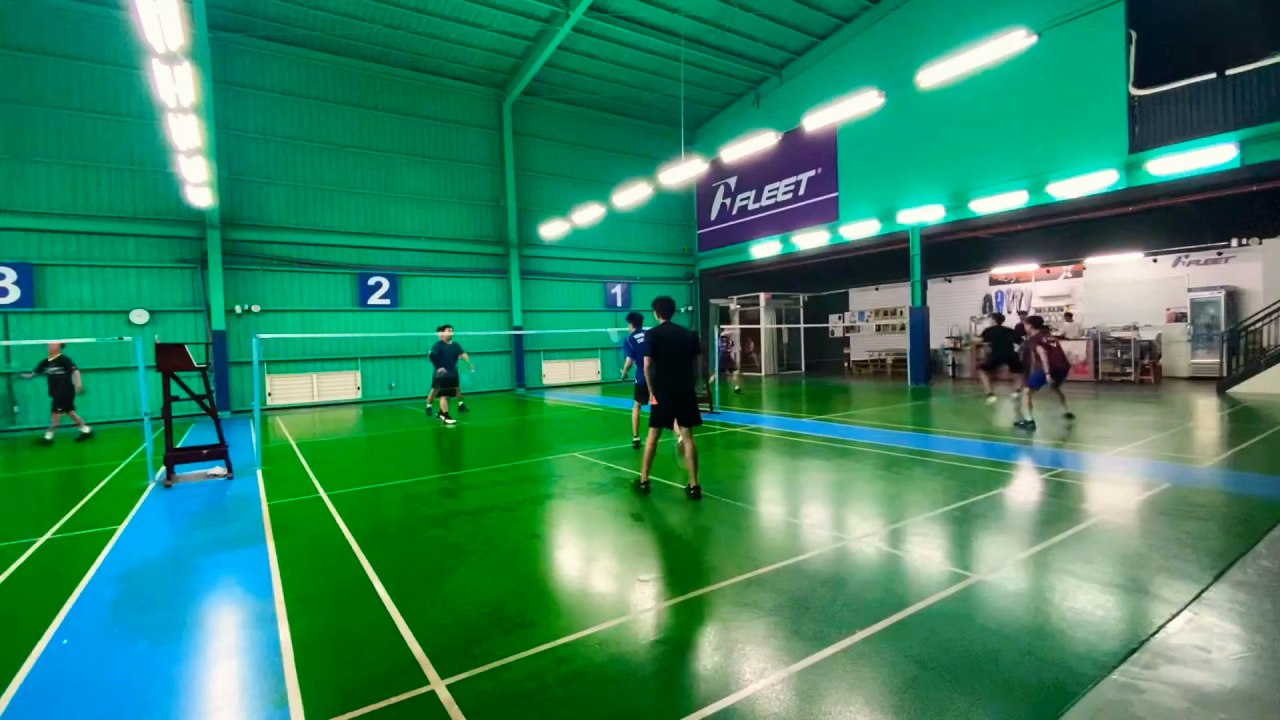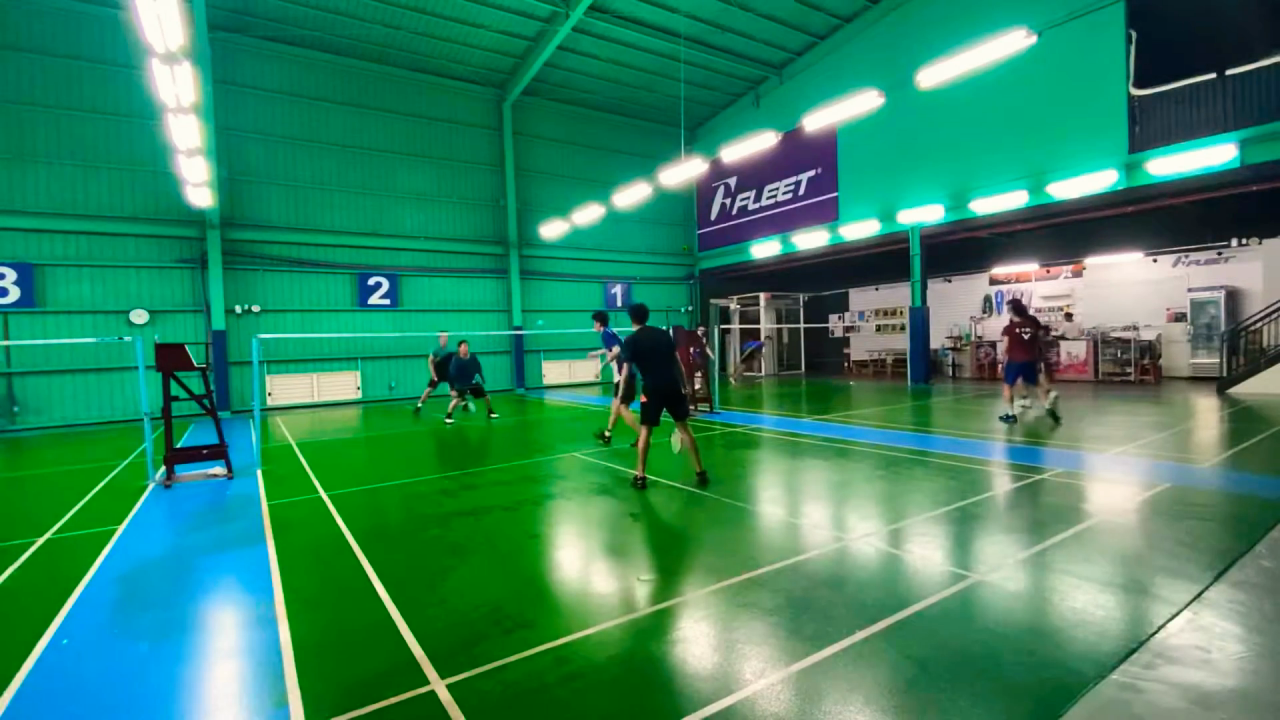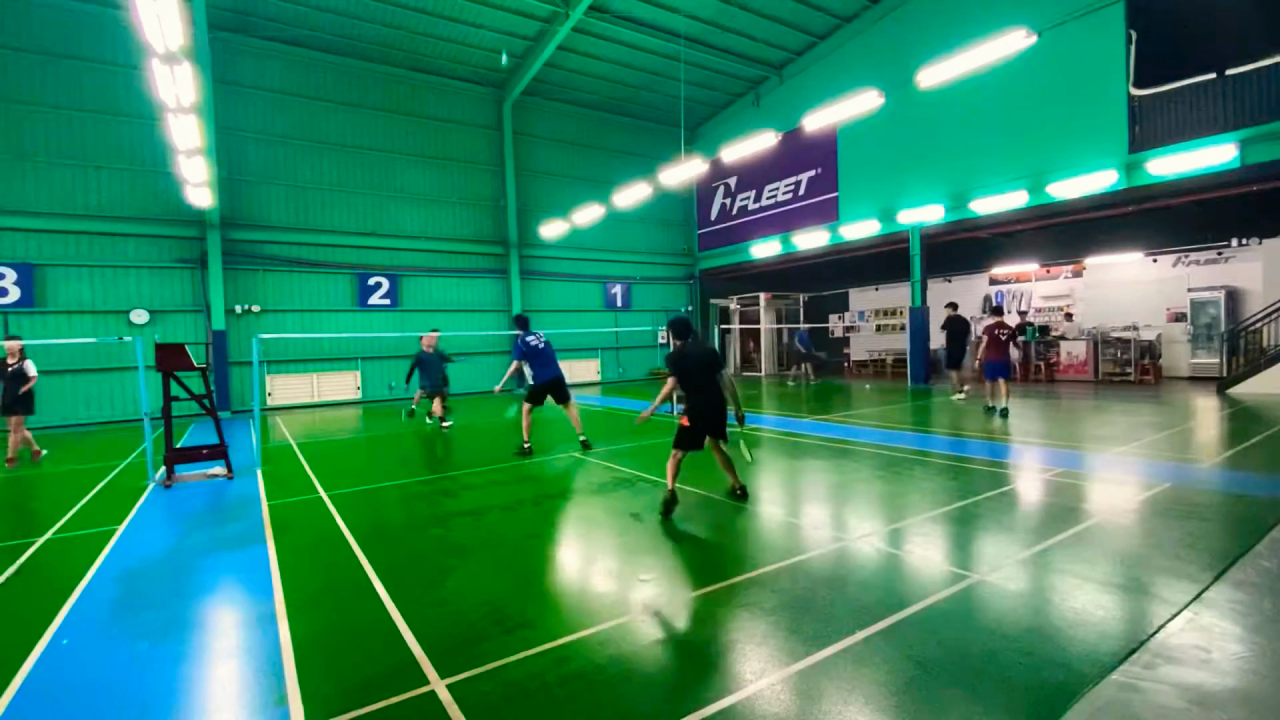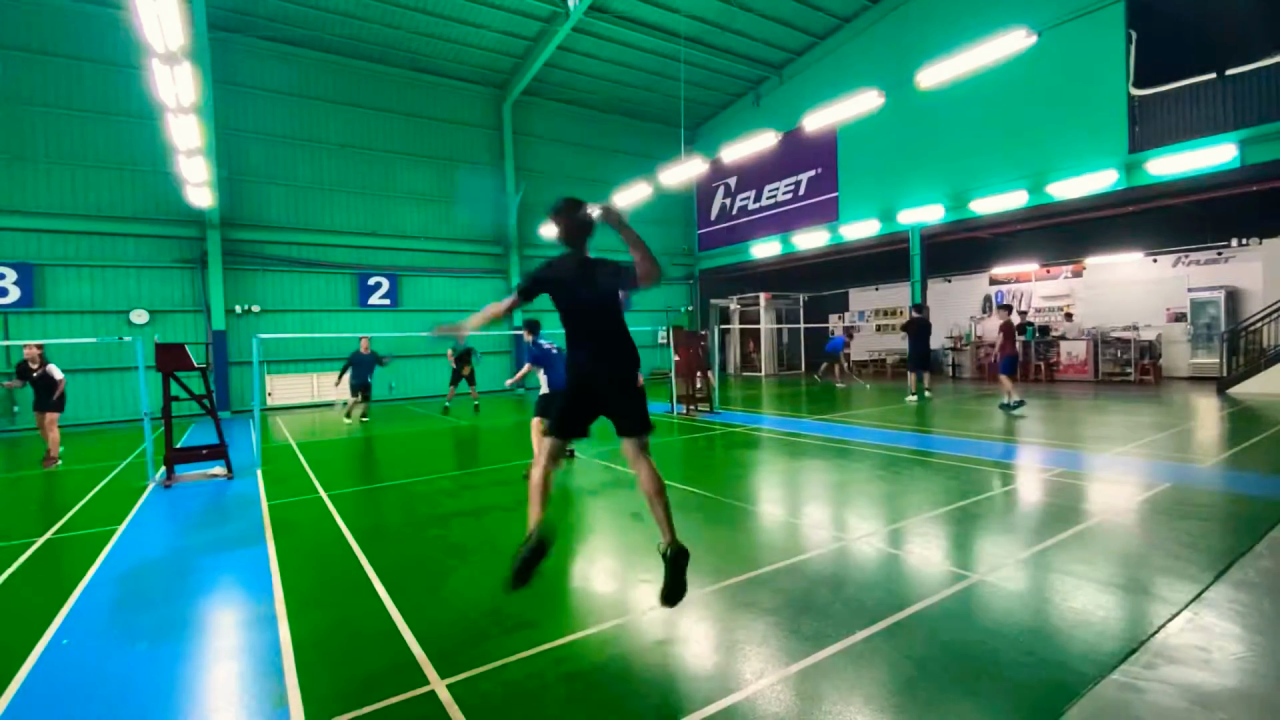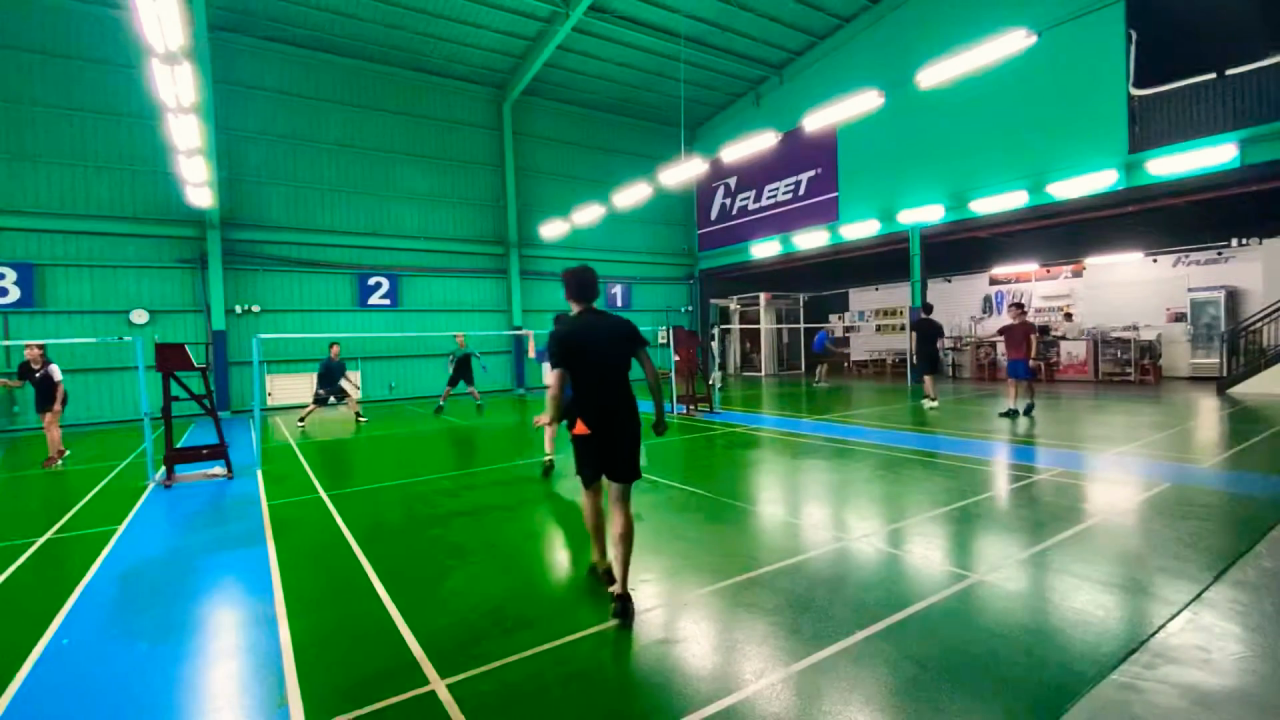
dt=1s
person 1, frame 1
left shoulder: (652, 334)
right shoulder: (689, 334)
left elbow: (647, 365)
right elbow: (697, 365)
left wrist: (651, 389)
left hip: (663, 391)
right hip: (686, 391)
left knee: (653, 434)
right knee: (687, 436)
left ankle: (644, 480)
right ankle: (693, 485)
person 1, frame 2
left shoulder: (631, 341)
right shoulder: (663, 334)
left elbow: (626, 370)
right elbow: (677, 362)
right wrist: (684, 387)
left hip: (652, 389)
right hip: (673, 387)
left knee: (645, 432)
right knee: (684, 428)
left ankle: (640, 476)
right ankle: (700, 471)
person 1, frame 3
left shoulder: (676, 356)
right shoulder: (709, 351)
left elbow: (671, 385)
right elbow: (727, 381)
left wrist: (651, 409)
right wrist: (738, 408)
left hip: (695, 412)
right hip: (718, 409)
left knee: (677, 456)
right knee: (715, 446)
left ankle: (670, 492)
right ankle: (738, 487)
person 1, frame 4
left shoulder: (549, 271)
right shoulder: (605, 269)
left elbow: (505, 307)
right elbow: (651, 276)
left wrist: (464, 326)
right wrist: (625, 229)
left hip: (582, 378)
right hip: (623, 376)
left knee: (546, 459)
right knee: (641, 459)
right ankle: (671, 547)
person 1, frame 5
left shoulder: (563, 334)
right shoulder: (623, 326)
left elbow: (557, 388)
right elbow: (651, 373)
left wrist: (551, 417)
right wrist: (659, 412)
left hip: (588, 424)
right hip: (623, 421)
left knee: (591, 494)
right knee: (619, 504)
left ankle: (600, 562)
right ankle: (620, 591)
